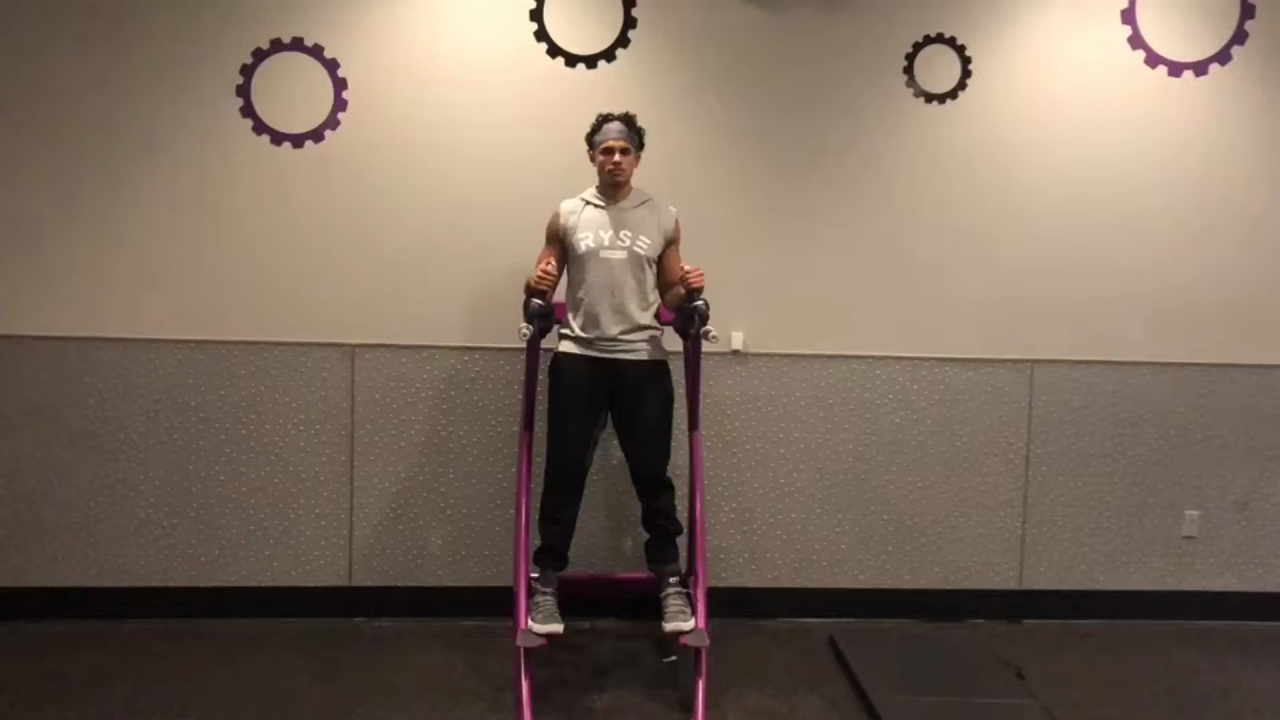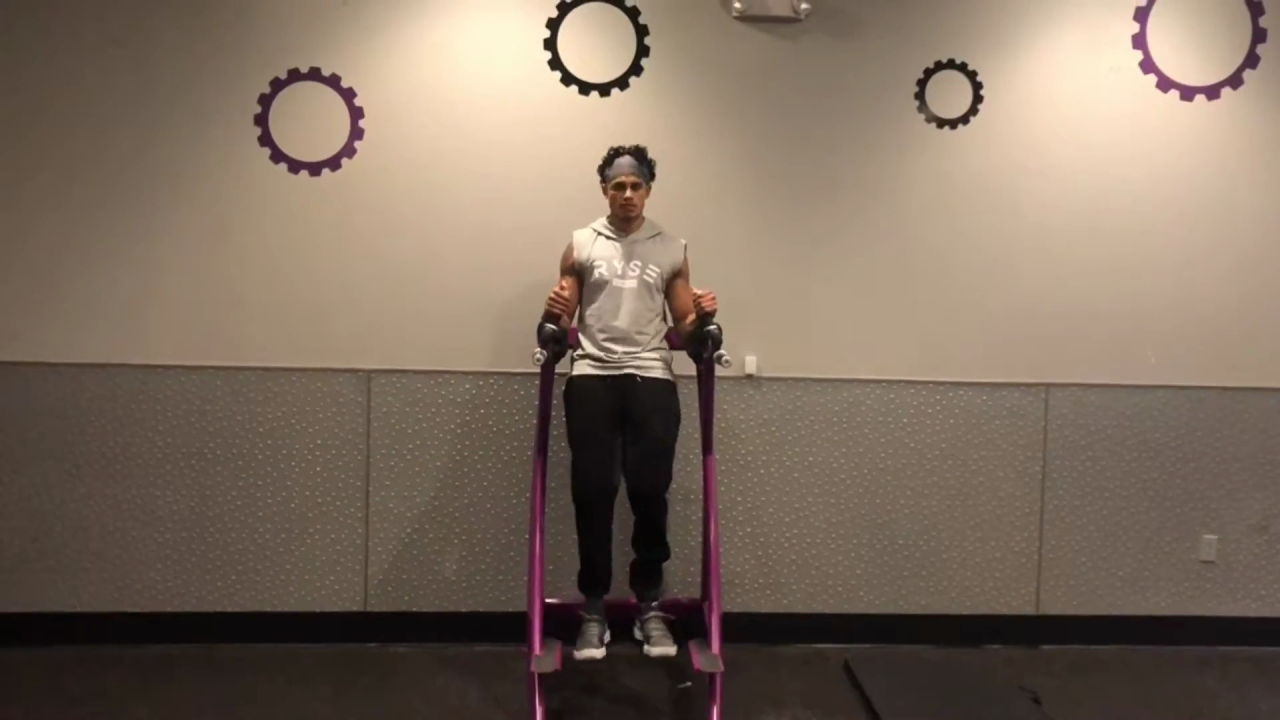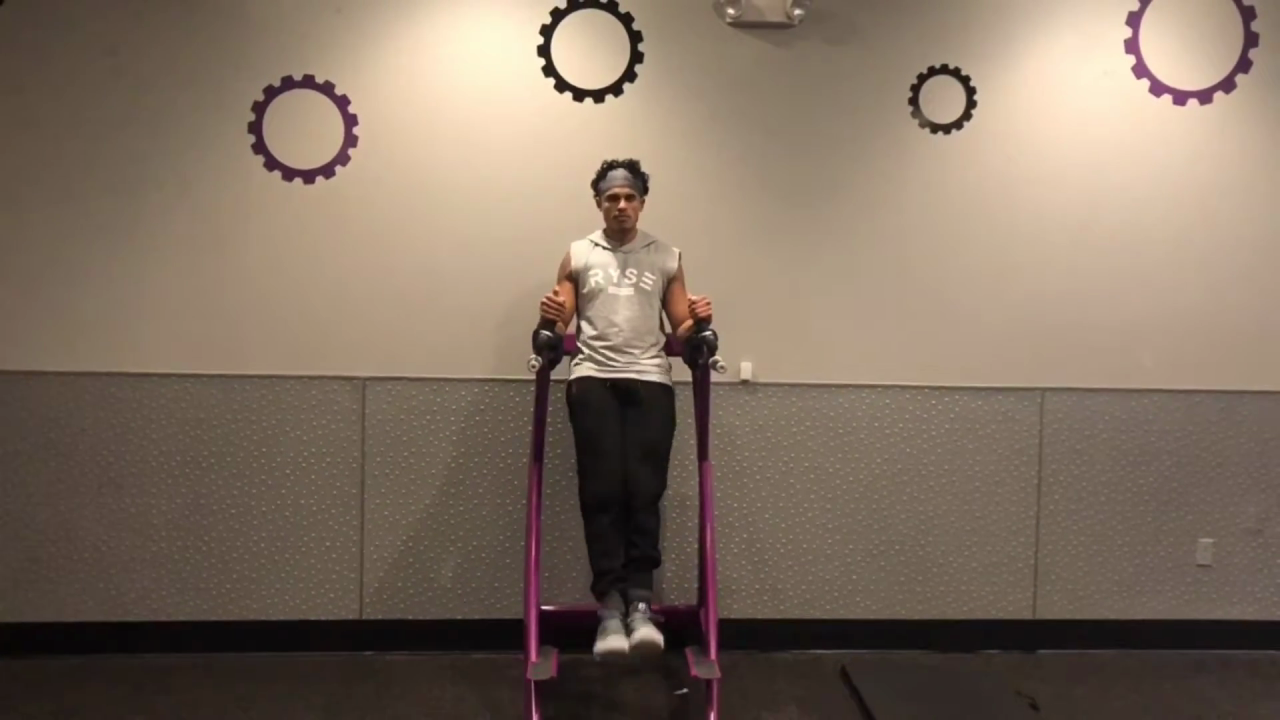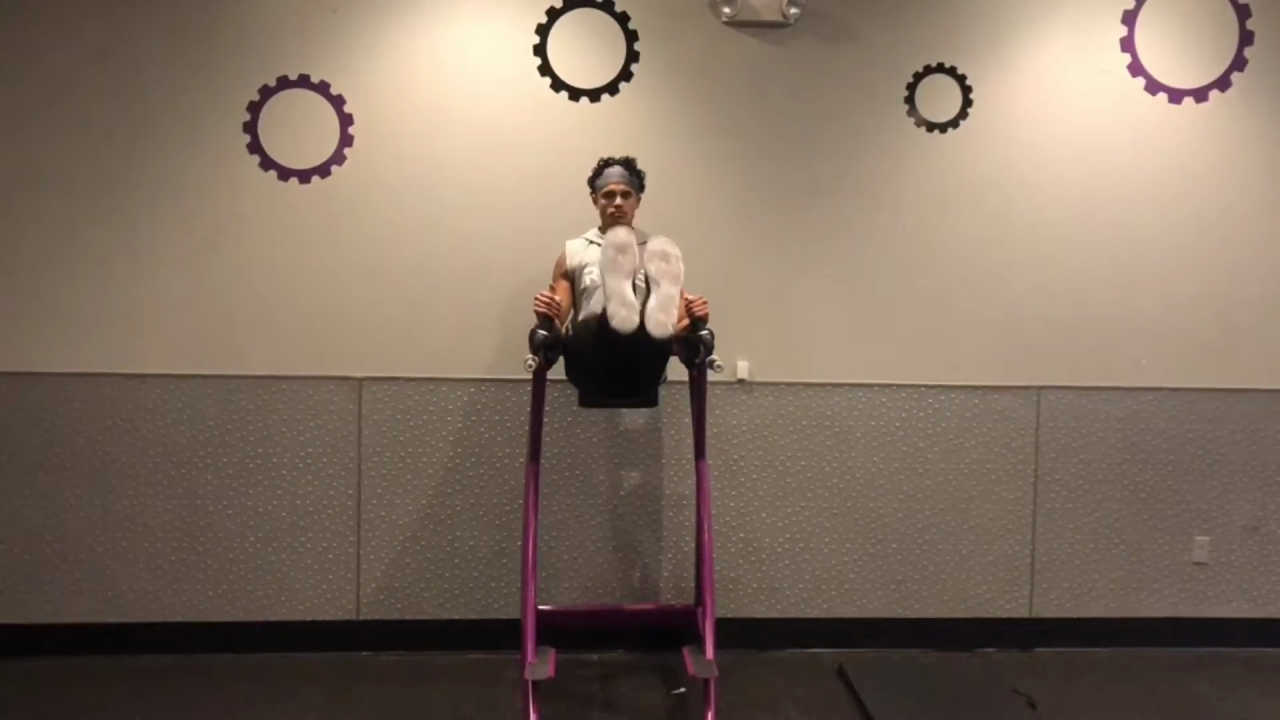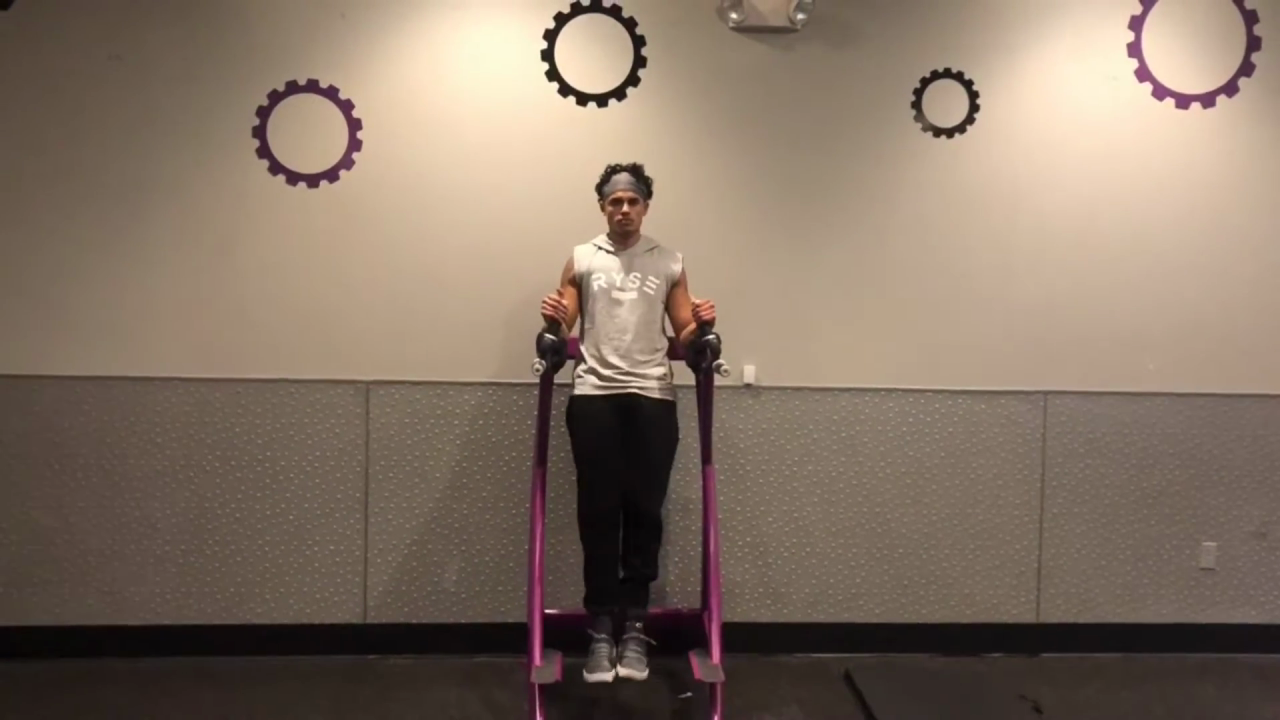
dt=1s
person 1, frame 1
left shoulder: (663, 219)
right shoulder: (567, 216)
left elbow: (670, 298)
right elbow: (544, 284)
left wrist: (689, 289)
right wrist: (535, 286)
left hip: (642, 361)
right hip: (579, 358)
left knee: (652, 475)
right knee: (564, 473)
left ankle: (670, 582)
right ankle: (546, 583)
person 1, frame 2
left shoulder: (672, 249)
right shoulder: (580, 245)
left elbow: (682, 326)
right elbow: (561, 320)
left wrist: (703, 314)
right wrist: (553, 313)
left hip: (651, 378)
right hip: (592, 377)
left knee: (649, 491)
right knee: (593, 493)
left ankle: (649, 606)
right ankle: (594, 608)
person 1, frame 3
left shoulder: (667, 257)
right shoulder: (577, 255)
left elbow: (682, 332)
right elbow: (558, 327)
left wrist: (699, 321)
right wrist: (548, 319)
left hip: (648, 378)
right hip: (593, 375)
left knee: (644, 485)
right knee: (602, 483)
left ankle: (640, 599)
right ankle: (612, 602)
person 1, frame 4
left shoulder: (660, 255)
right shoulder: (573, 253)
left elbow: (679, 328)
right elbow: (556, 327)
left wrist: (692, 318)
right wrist: (548, 317)
left hip: (641, 376)
right hip: (592, 367)
left ankle: (659, 312)
right ankle: (620, 304)
person 1, frame 5
left shoulder: (669, 263)
right shoulder: (581, 260)
left elbow: (683, 338)
right elbow: (563, 335)
left wrist: (702, 324)
right wrist: (552, 322)
left hip: (652, 395)
right hip: (594, 394)
left knee: (643, 512)
right knee: (598, 512)
left ankle: (633, 625)
right ankle: (600, 628)
